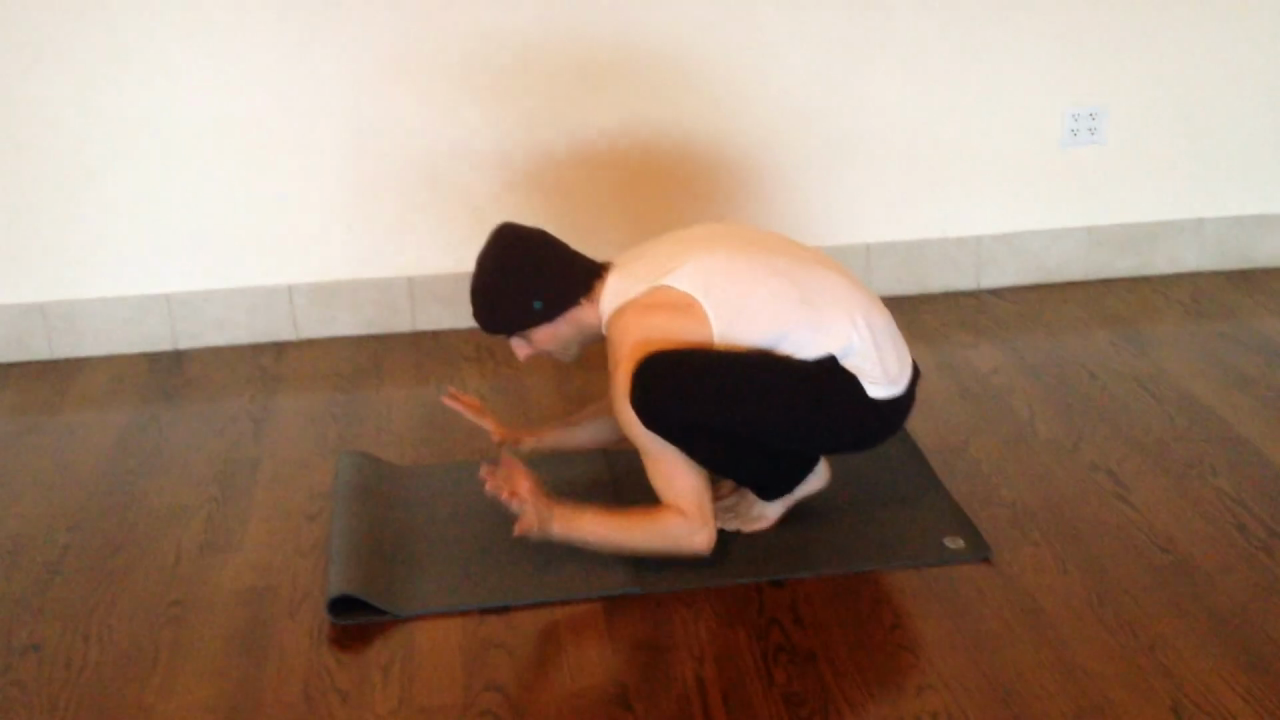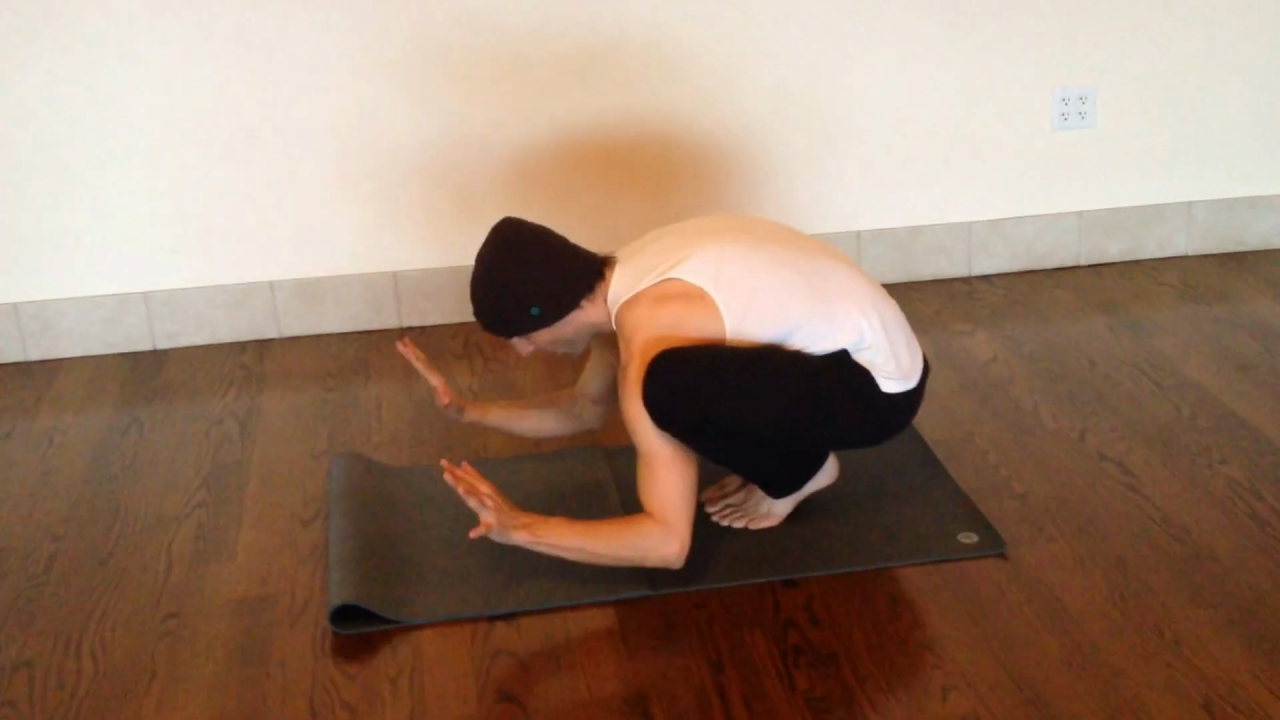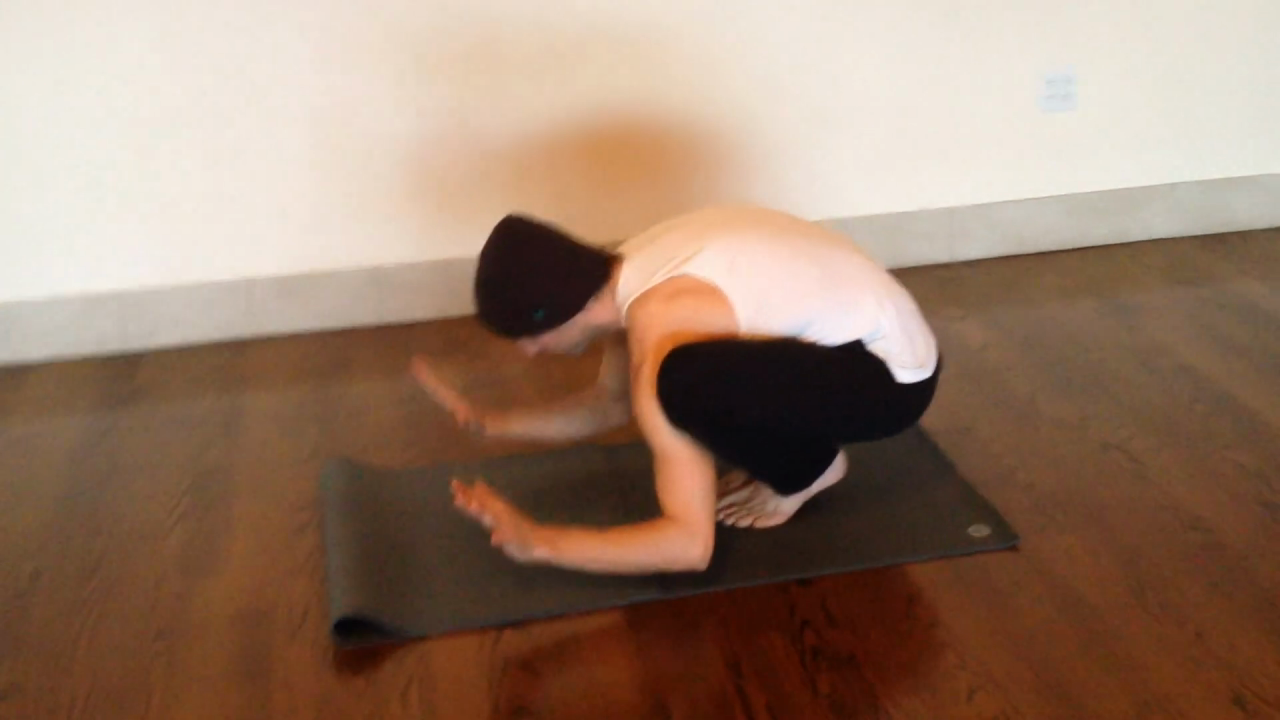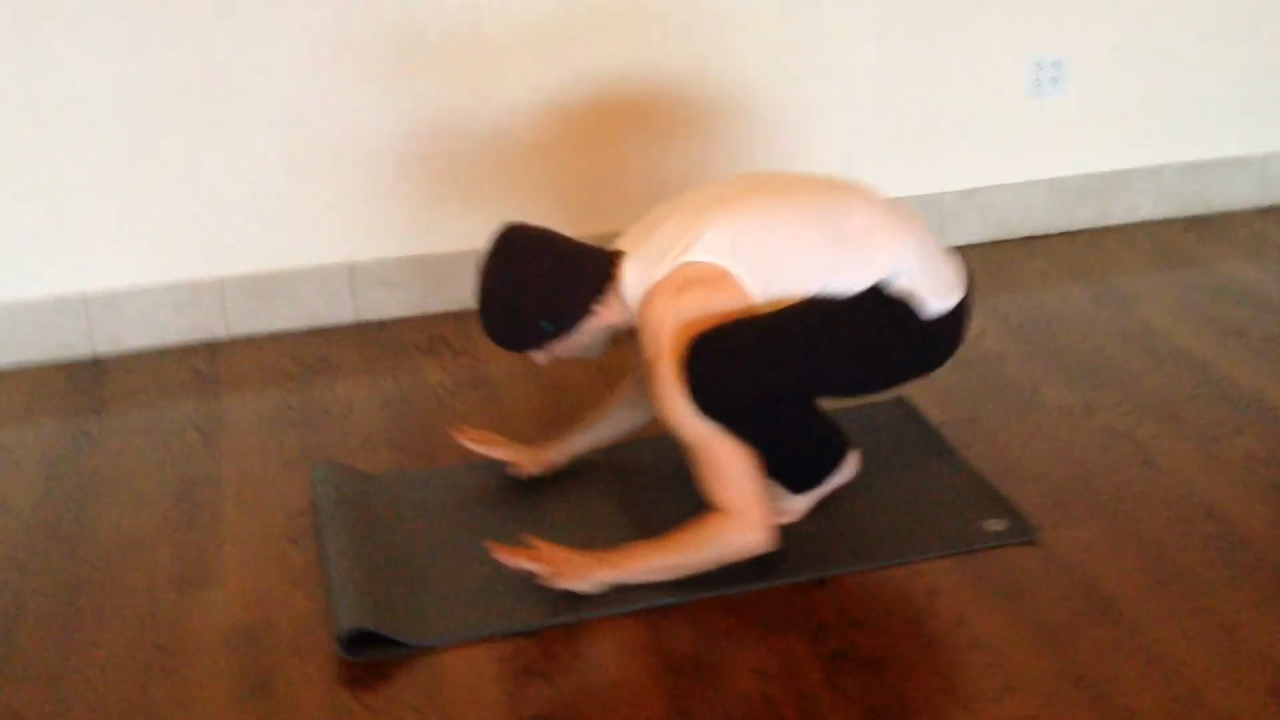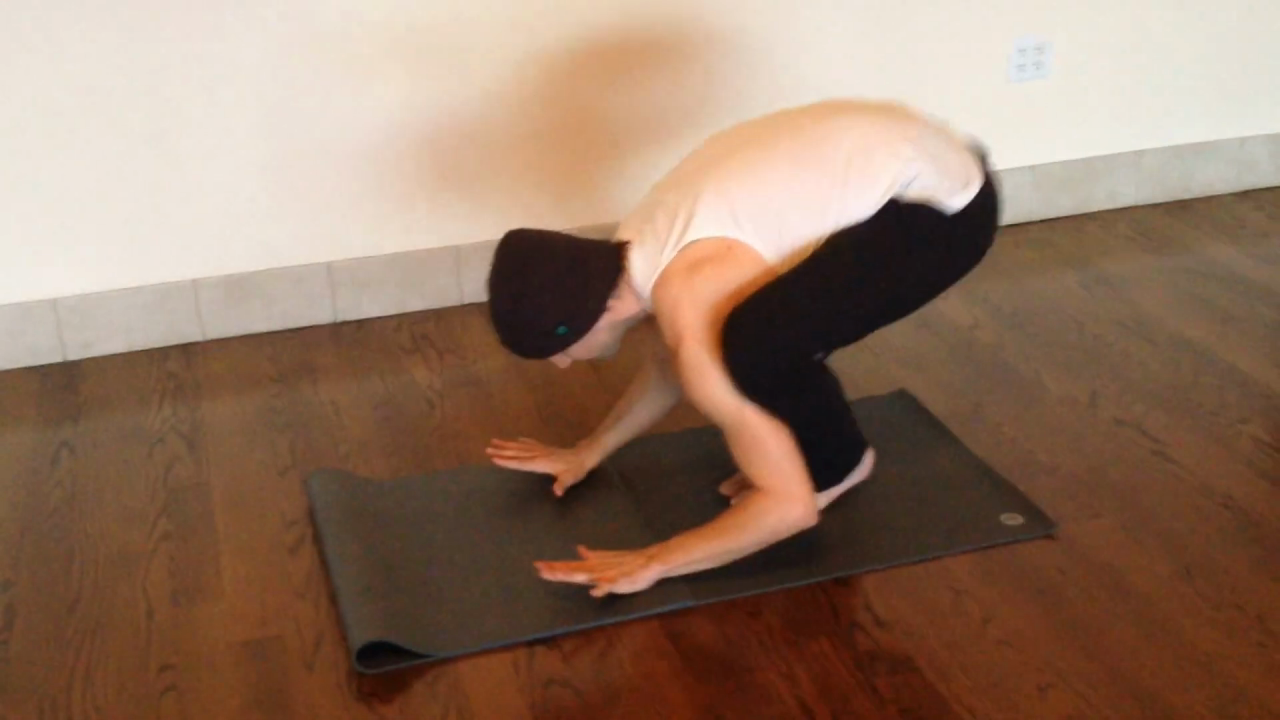
dt=0.3s
person 1, frame 1
left shoulder: (637, 347)
right shoulder: (625, 283)
left elbow: (695, 532)
right elbow: (627, 418)
left wrist: (553, 520)
right wrist: (526, 440)
left hip: (869, 393)
right hip: (856, 346)
left knee: (659, 388)
left ankle: (788, 479)
right ankle: (780, 461)
person 1, frame 2
left shoulder: (650, 339)
right shoulder: (622, 280)
left elbow: (668, 542)
right elbow: (587, 406)
left wrist: (522, 527)
right wrist: (472, 411)
left hip: (880, 387)
right hip: (851, 336)
left knee: (672, 384)
left ankle: (798, 474)
right ankle: (781, 457)
person 1, frame 3
left shoulder: (662, 341)
right shoulder: (630, 272)
left elbow: (691, 543)
right elbow: (612, 403)
left wrist: (538, 542)
right wrist: (491, 422)
left hip: (893, 375)
right hip: (863, 327)
left knee: (685, 383)
left ankle: (806, 471)
right ankle: (793, 451)
person 1, frame 4
left shoulder: (670, 325)
right shoulder: (625, 264)
left elbow: (749, 529)
right elbow: (653, 383)
left wrist: (600, 567)
right wrist: (555, 451)
left hip: (921, 304)
right hip: (887, 253)
left knee: (715, 368)
left ankle: (819, 468)
person 1, frame 5
left shoulder: (694, 319)
right shoulder: (637, 245)
left elbow: (792, 504)
left wrist: (651, 563)
right wrist: (588, 451)
left hip: (946, 200)
right hip: (897, 152)
left knee: (755, 344)
left ankle: (835, 465)
right ankle: (801, 447)
